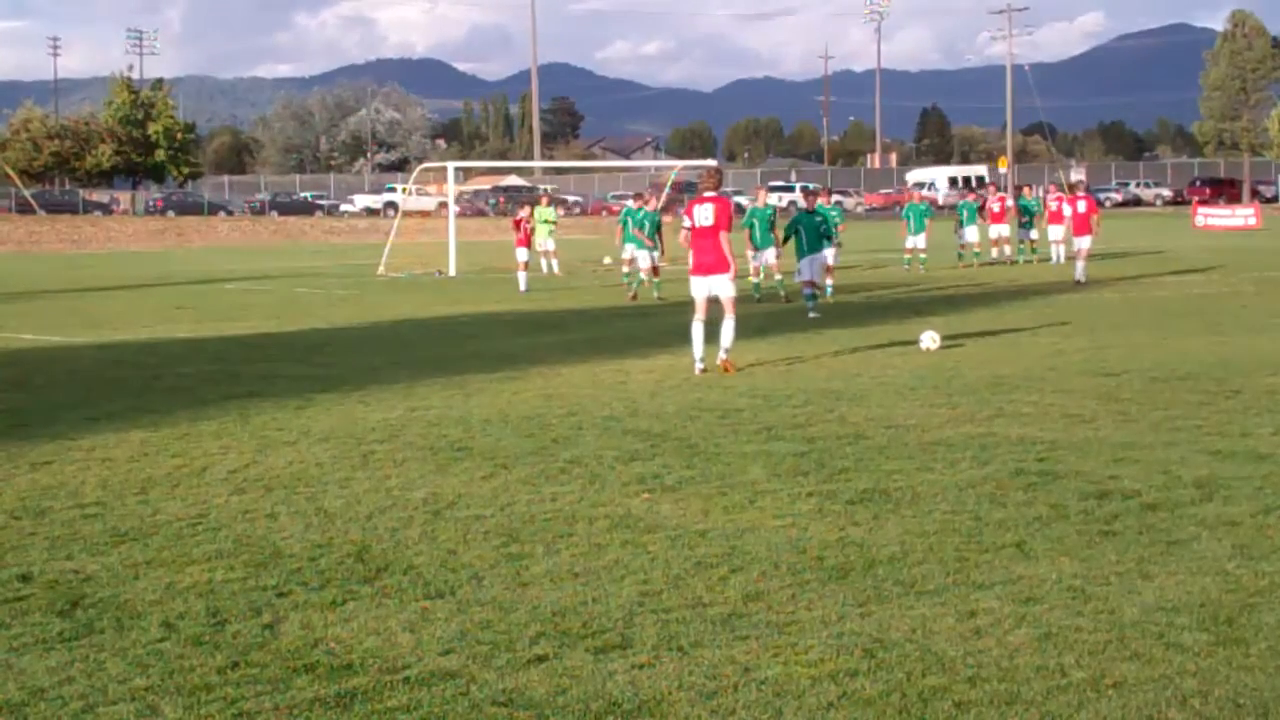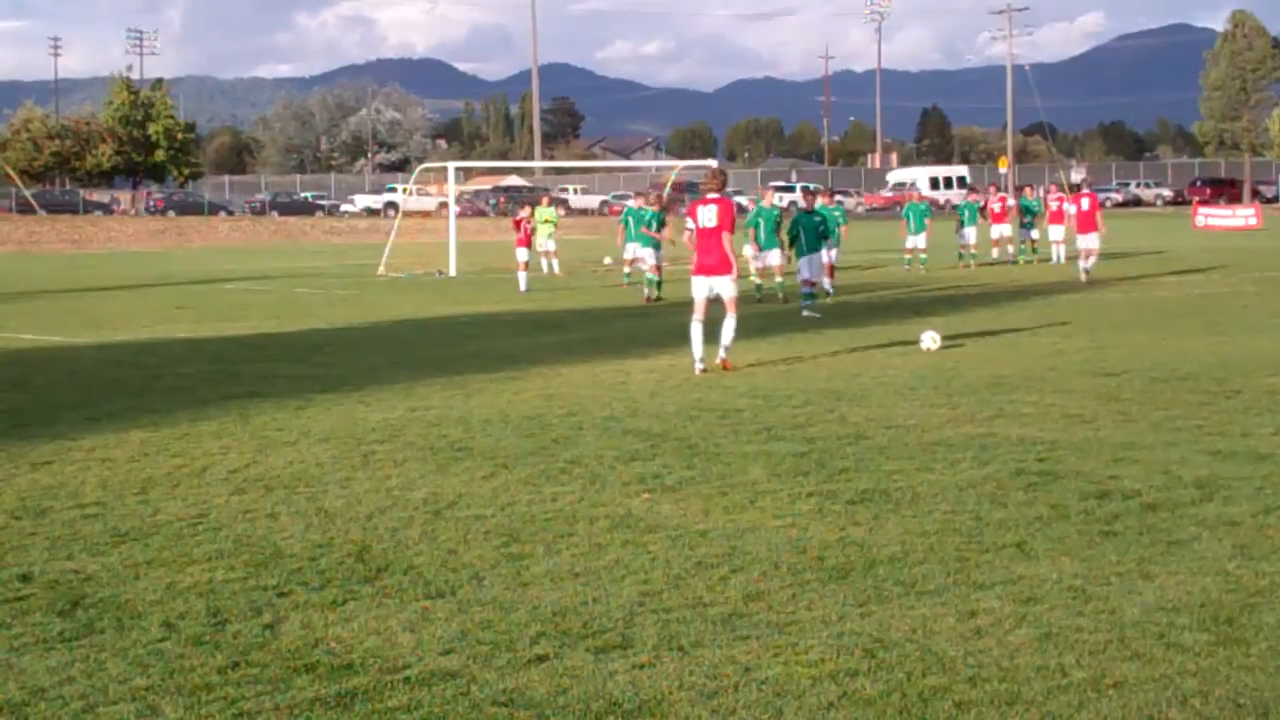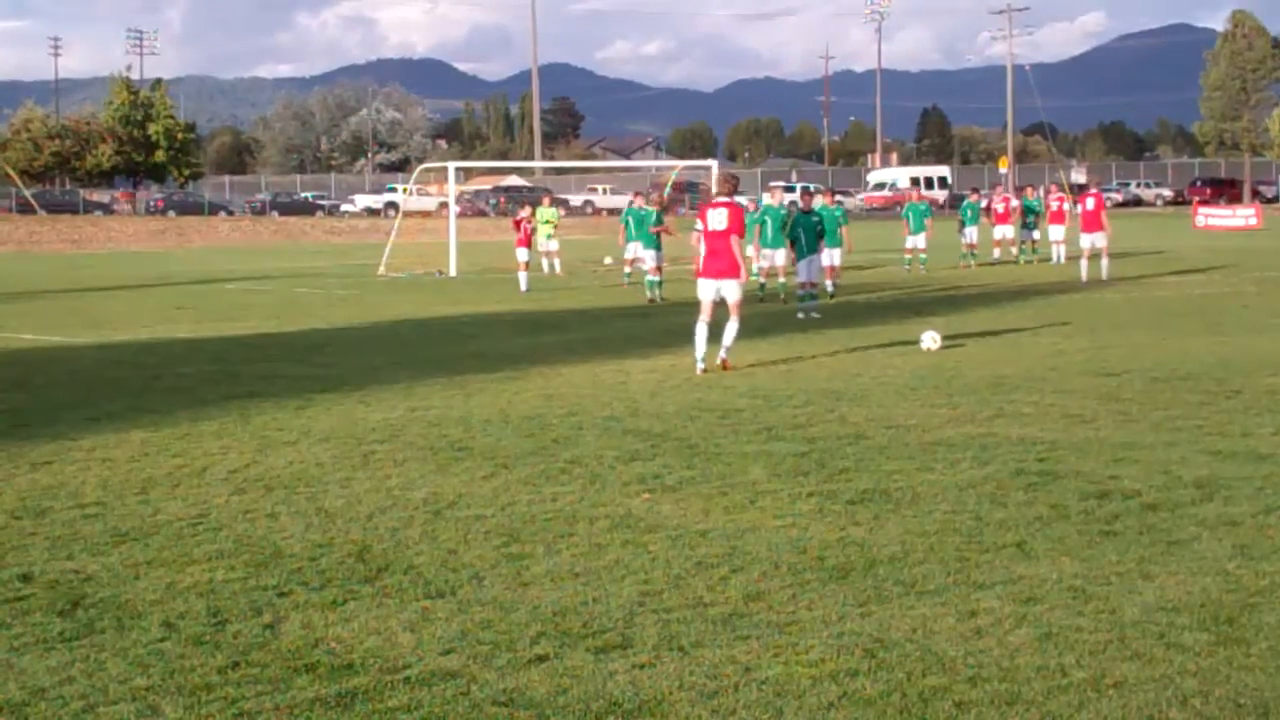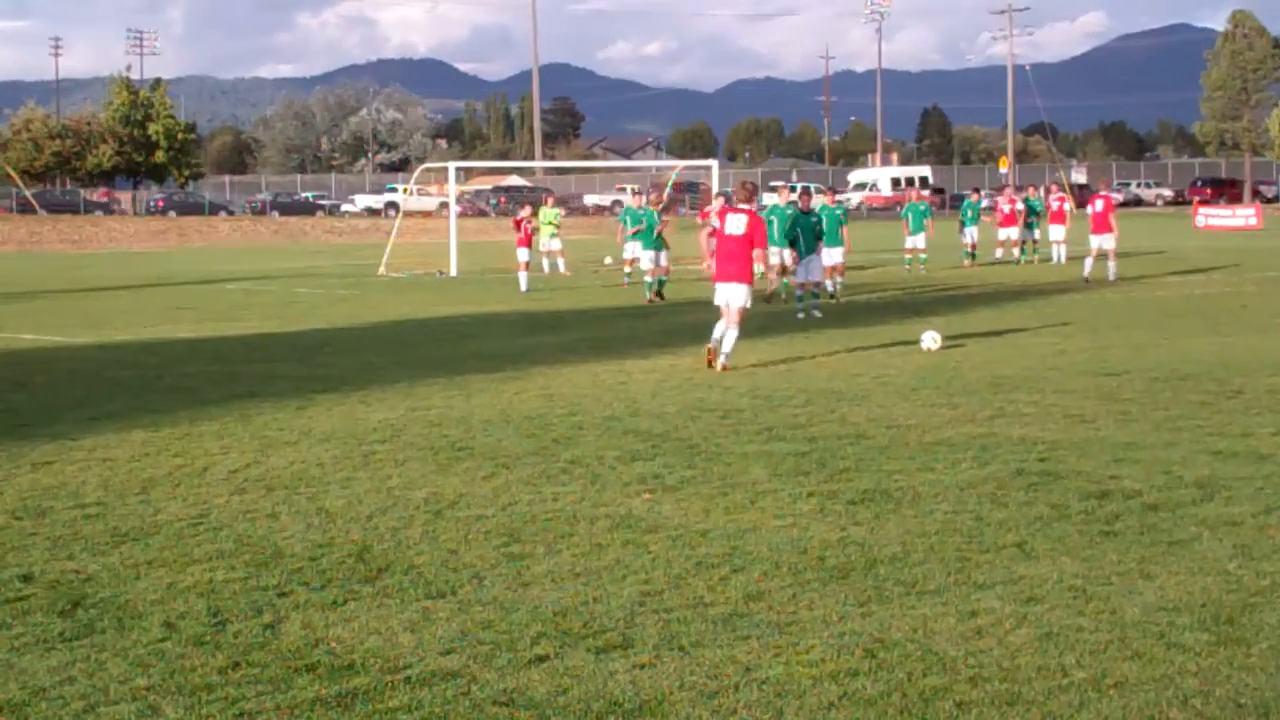
dt=0.2s
person 1, frame 1
left shoulder: (692, 205)
right shoulder: (724, 203)
left elbow: (683, 237)
right elbow: (723, 236)
right wrist: (732, 263)
left hip: (699, 267)
right hip: (721, 266)
left knee: (699, 316)
right knee: (729, 313)
left ankle: (699, 363)
right ankle: (724, 354)
person 1, frame 2
left shoulder: (695, 206)
right shoulder: (727, 205)
left elbow: (686, 238)
right elbow: (725, 237)
right wrist: (734, 263)
left hip: (701, 268)
right hip: (723, 267)
left knee: (698, 316)
right knee: (731, 312)
left ankle: (698, 363)
right ankle: (723, 353)
person 1, frame 3
left shoulder: (705, 209)
right shoulder: (736, 210)
left elbow: (695, 239)
right elbow: (734, 240)
right wrist: (743, 267)
left hip: (708, 270)
right hip: (730, 271)
left knee: (704, 318)
right knee: (734, 316)
left ankle: (700, 362)
right ankle: (723, 354)
person 1, frame 4
left shoulder: (723, 213)
right shoulder: (756, 219)
left elbow: (704, 234)
right elbow: (758, 253)
left wrist: (708, 259)
left hip: (721, 274)
right hip: (742, 276)
left knee: (725, 318)
right knee: (735, 322)
left ankle: (713, 344)
right ankle: (723, 359)
